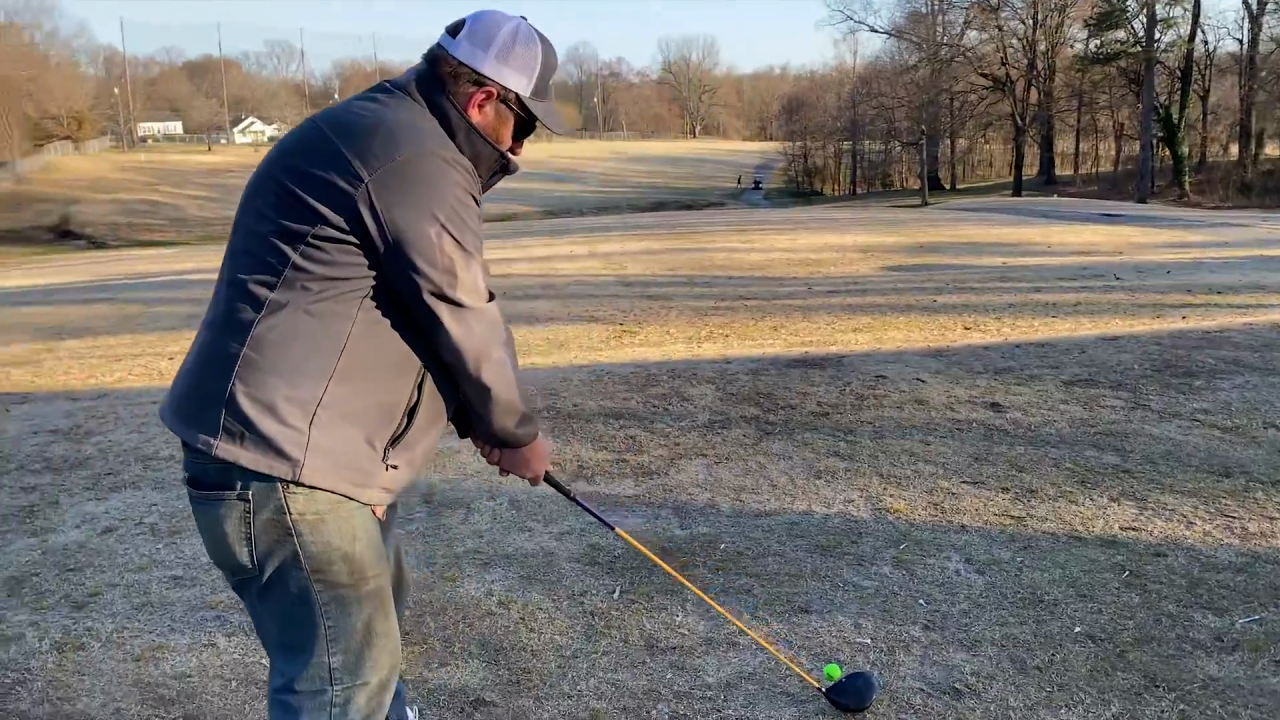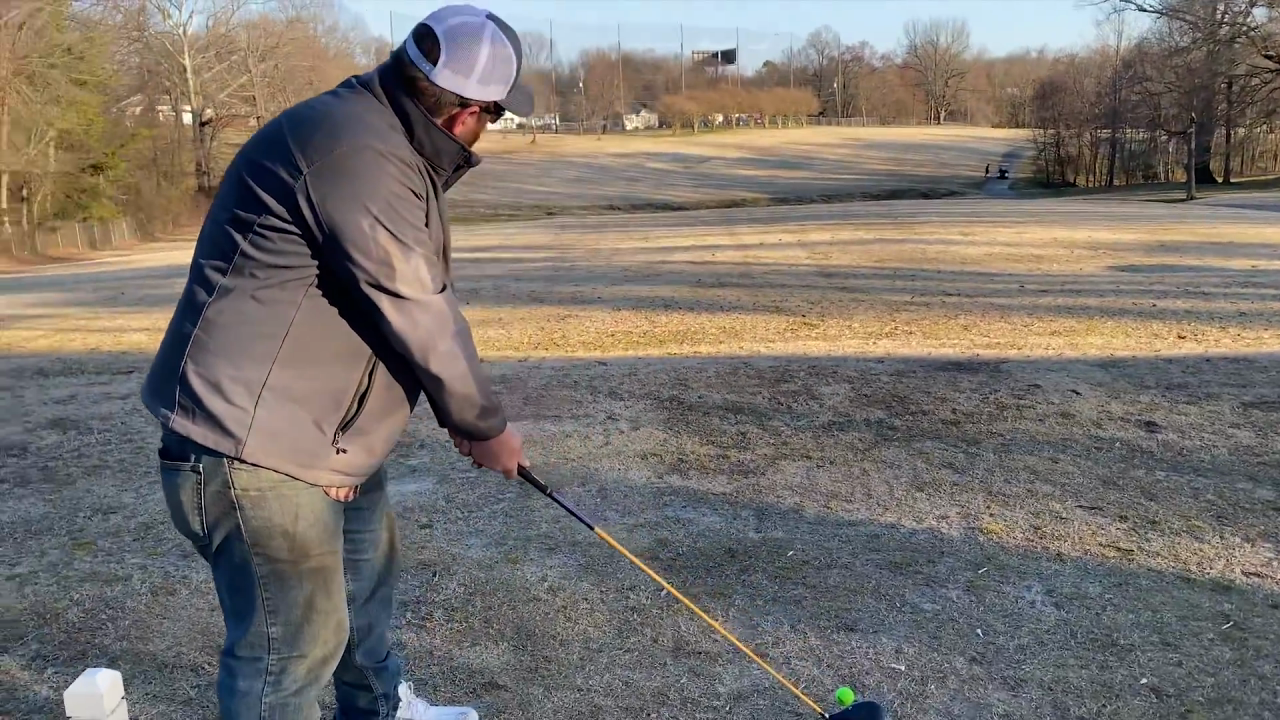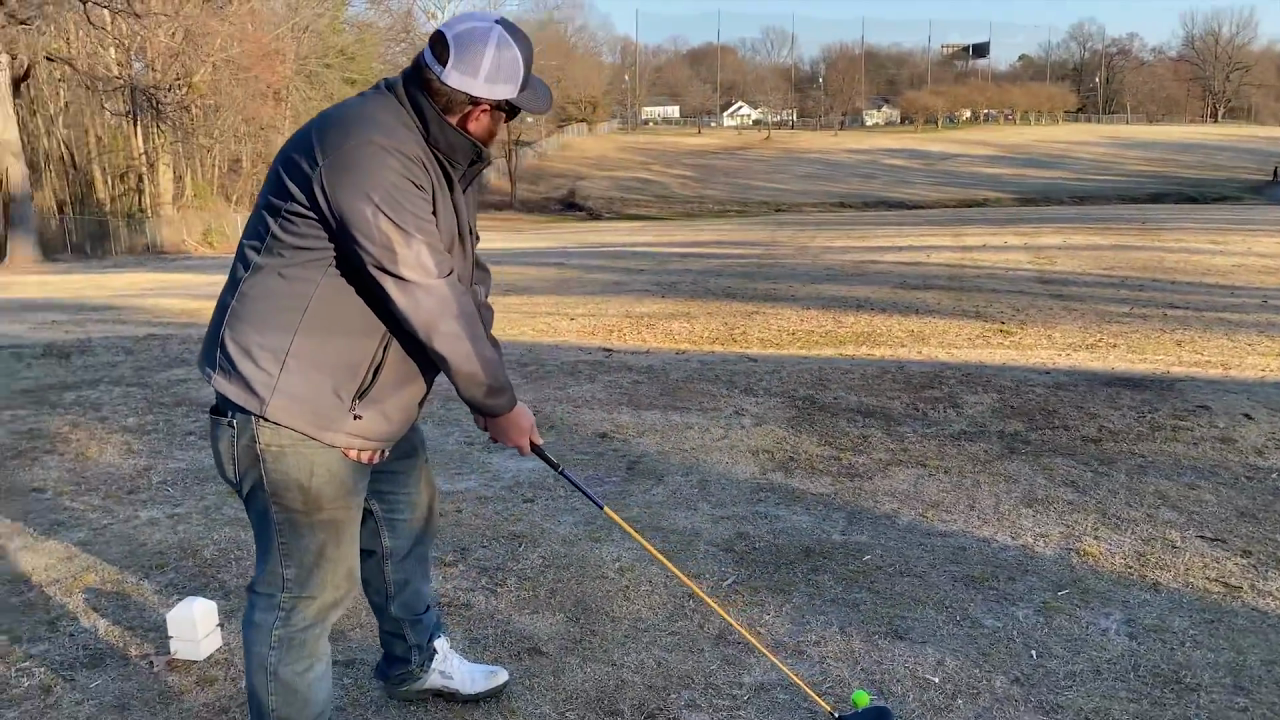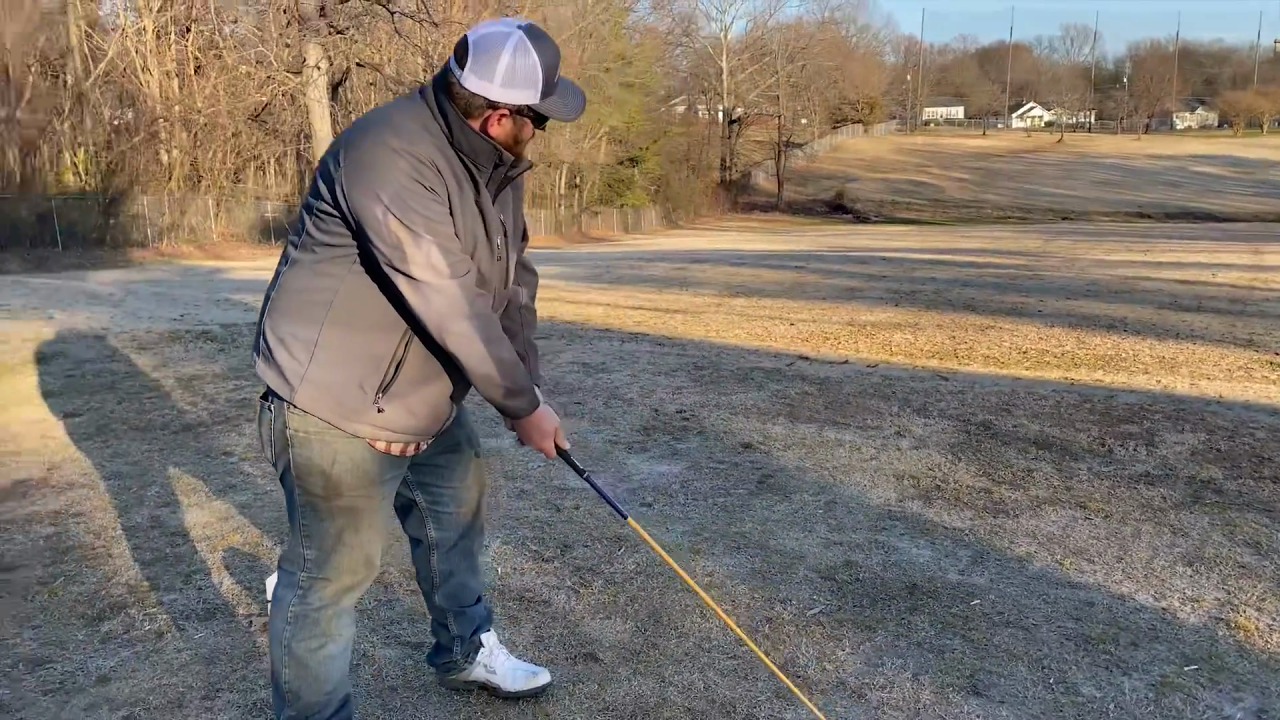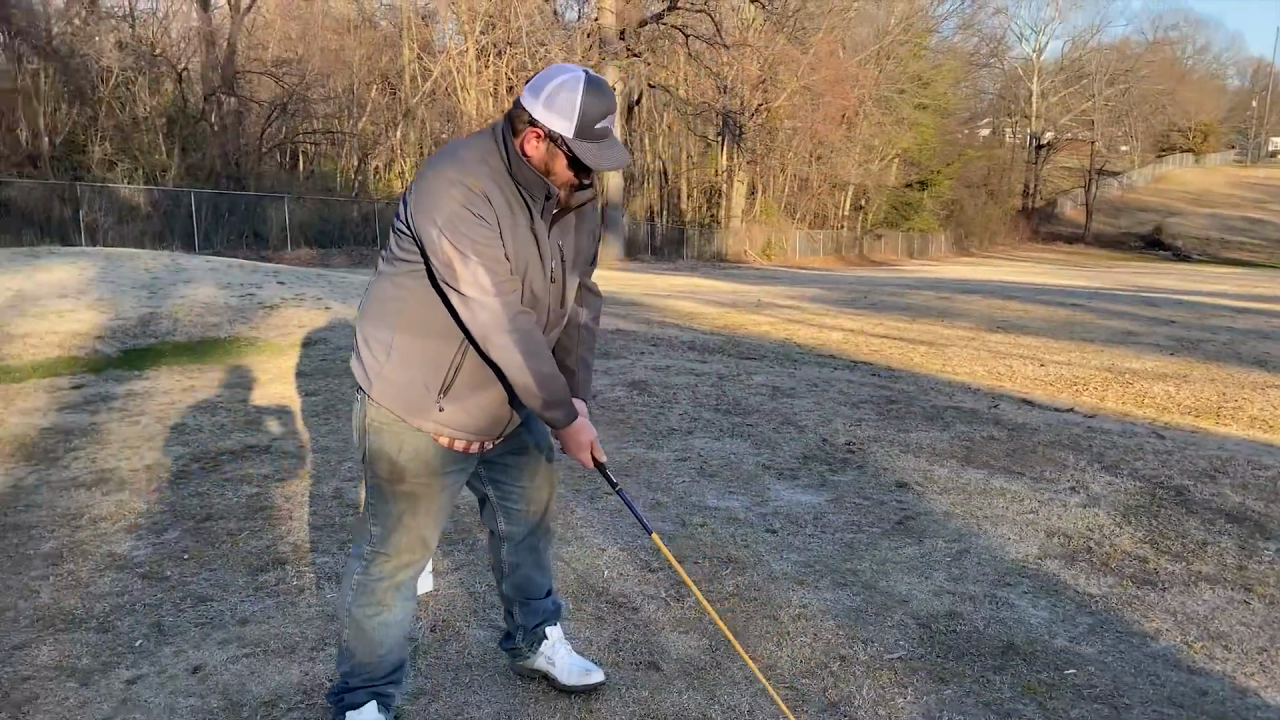
dt=1s
person 1, frame 1
left shoulder: (379, 130)
right shoulder: (418, 160)
left elbow: (420, 309)
right elbow: (463, 322)
left wrist: (478, 422)
right wrist: (516, 433)
left hip: (292, 441)
right hip: (283, 458)
left knee: (373, 605)
person 1, frame 2
left shoulder: (387, 142)
right shoulder: (358, 155)
left elbow: (423, 303)
right elbow: (416, 317)
left wrist: (463, 413)
right wrist: (485, 425)
left hip: (323, 428)
right hip: (256, 444)
left knee: (365, 572)
right knee: (291, 647)
person 1, frame 3
left shoulder: (434, 148)
right shoulder: (370, 149)
left elbow: (463, 282)
right elbow: (428, 303)
left wrist: (490, 390)
right wrist: (499, 402)
left hip: (370, 401)
right hip: (296, 412)
left knee: (405, 526)
right knee: (305, 591)
left ankle: (416, 660)
person 1, frame 4
left shoulder: (491, 160)
right shoulder: (391, 155)
left elbow: (512, 275)
right elbow: (450, 307)
left wrist: (525, 381)
right wrist: (522, 405)
left hip: (428, 398)
right hip: (340, 405)
left knee: (455, 518)
right knee: (332, 572)
left ankle: (466, 650)
person 1, frame 5
right shoulder: (457, 184)
left elbow: (580, 297)
right elbow: (500, 323)
left wrist: (575, 394)
right wrist: (563, 416)
left hip: (509, 403)
right hip: (419, 405)
left knee: (528, 516)
right knee: (395, 551)
left ankle: (534, 639)
